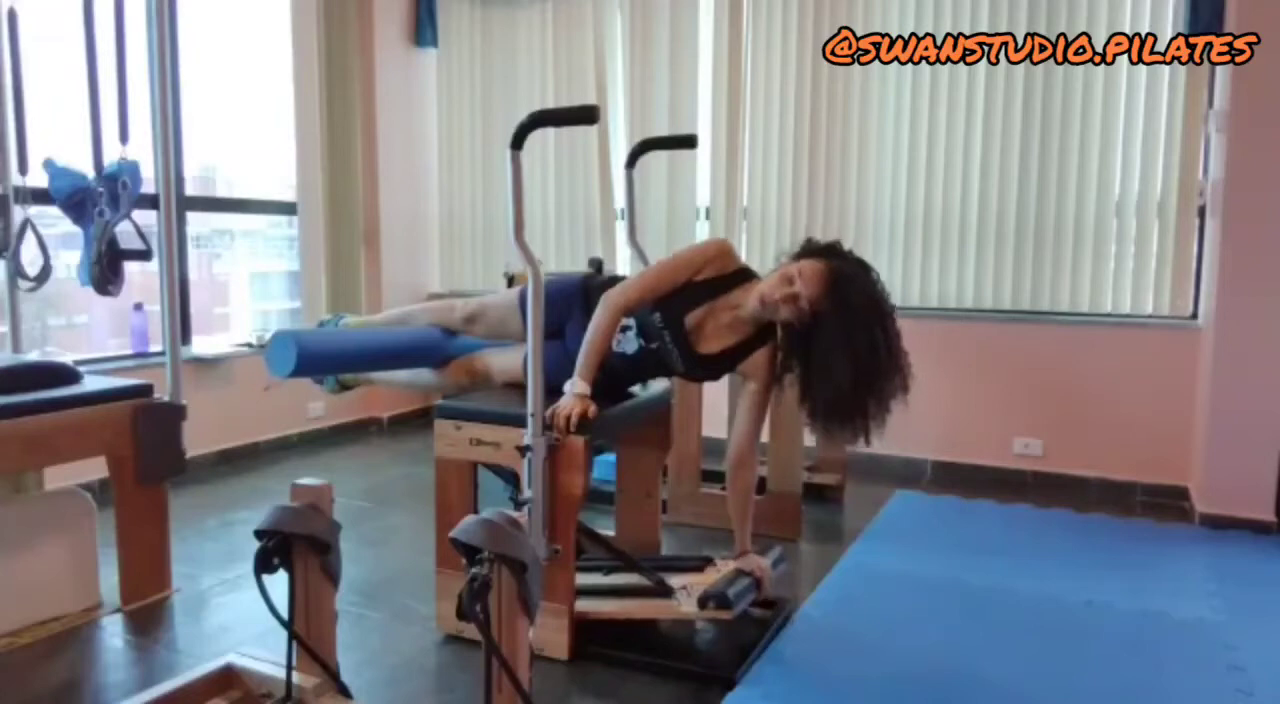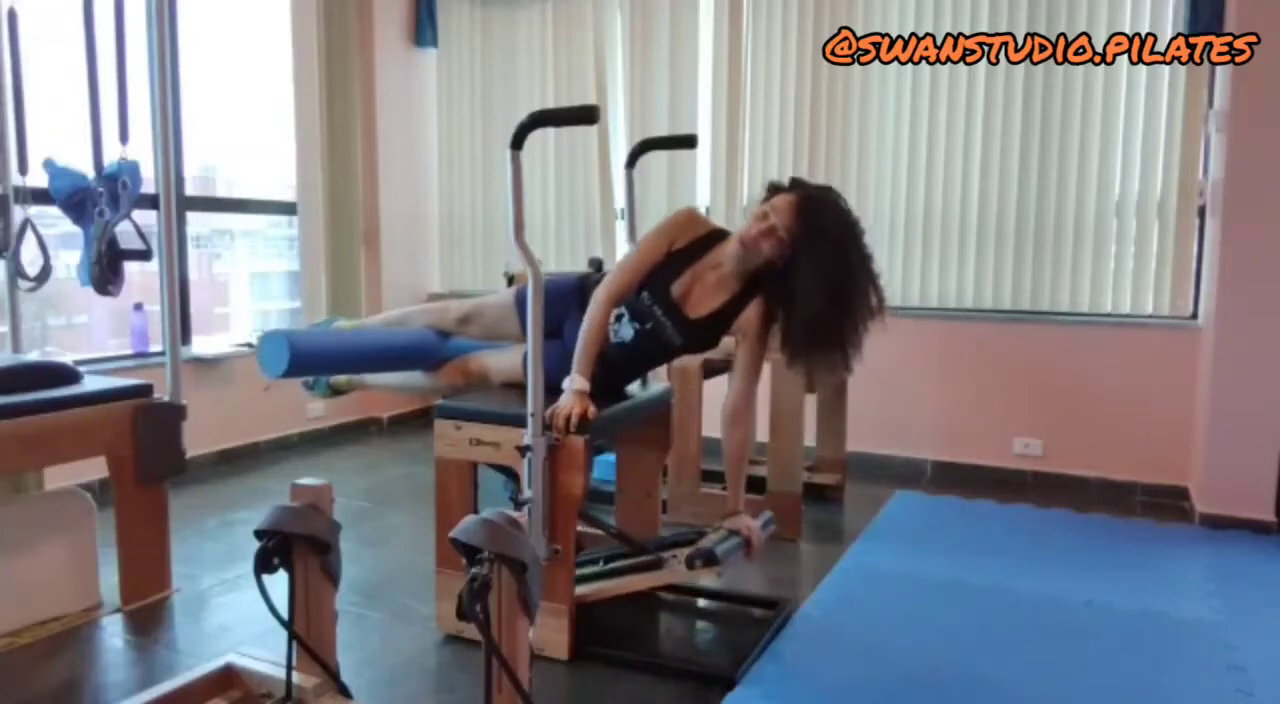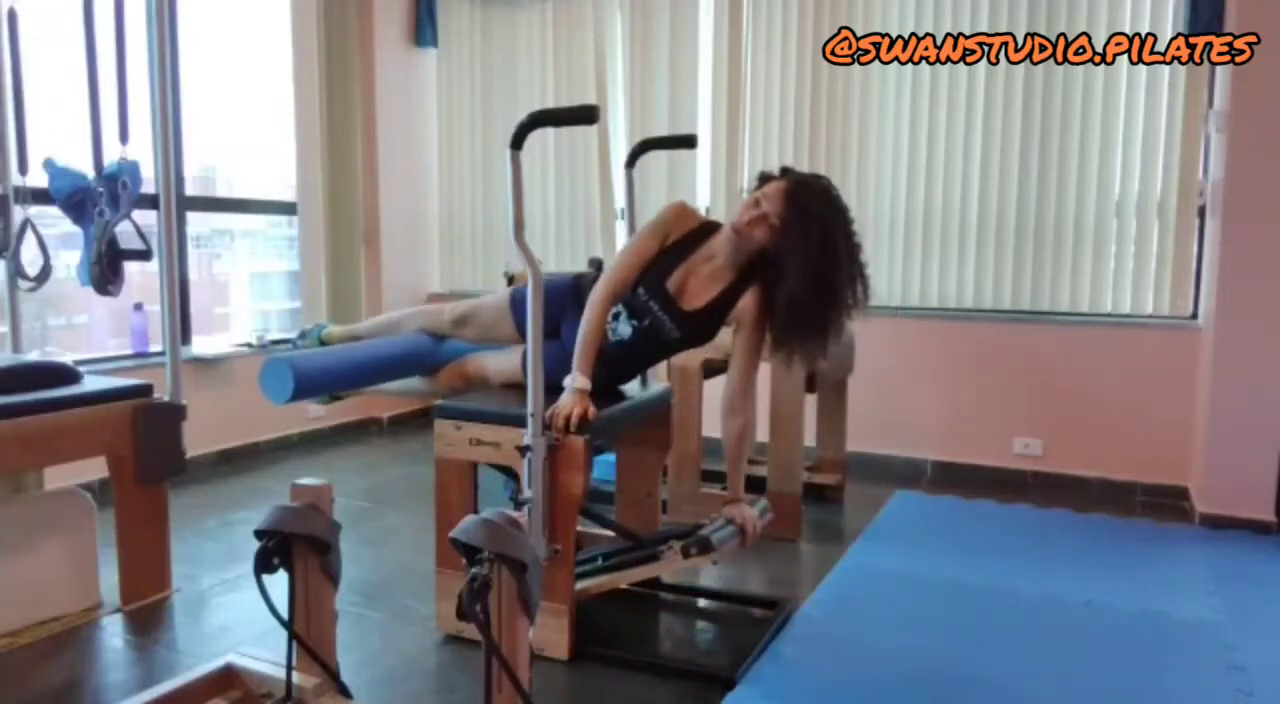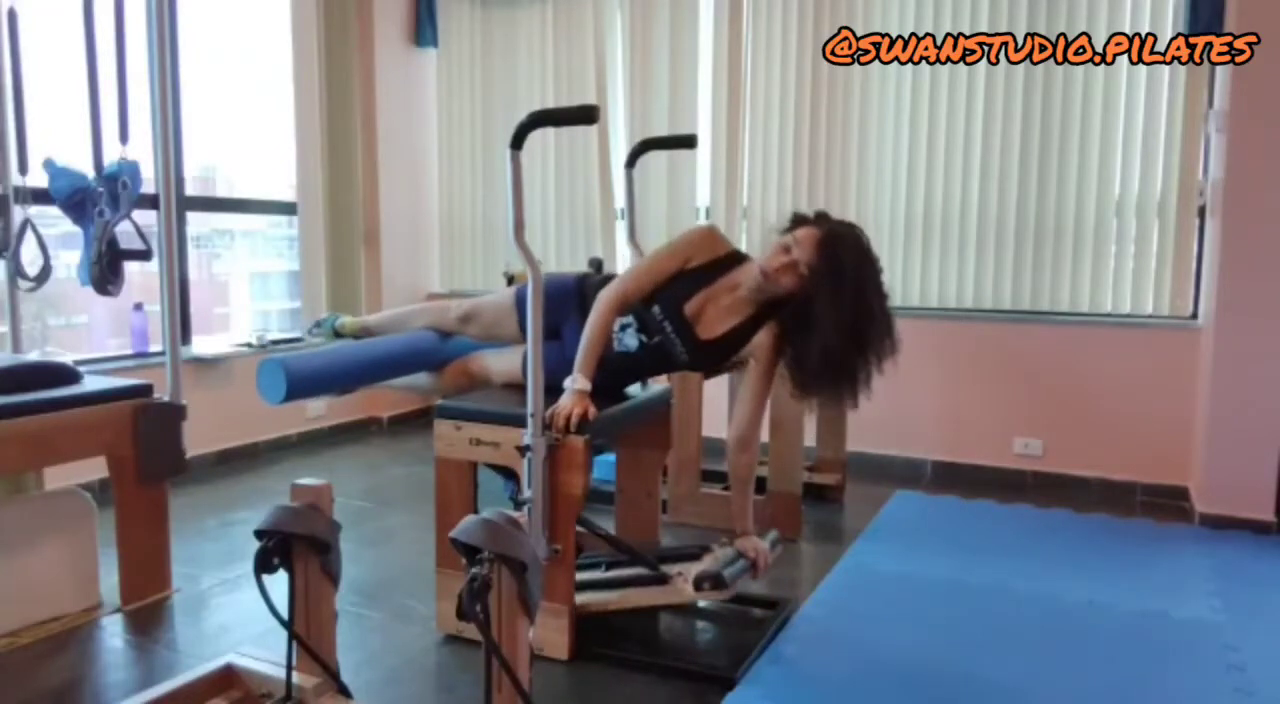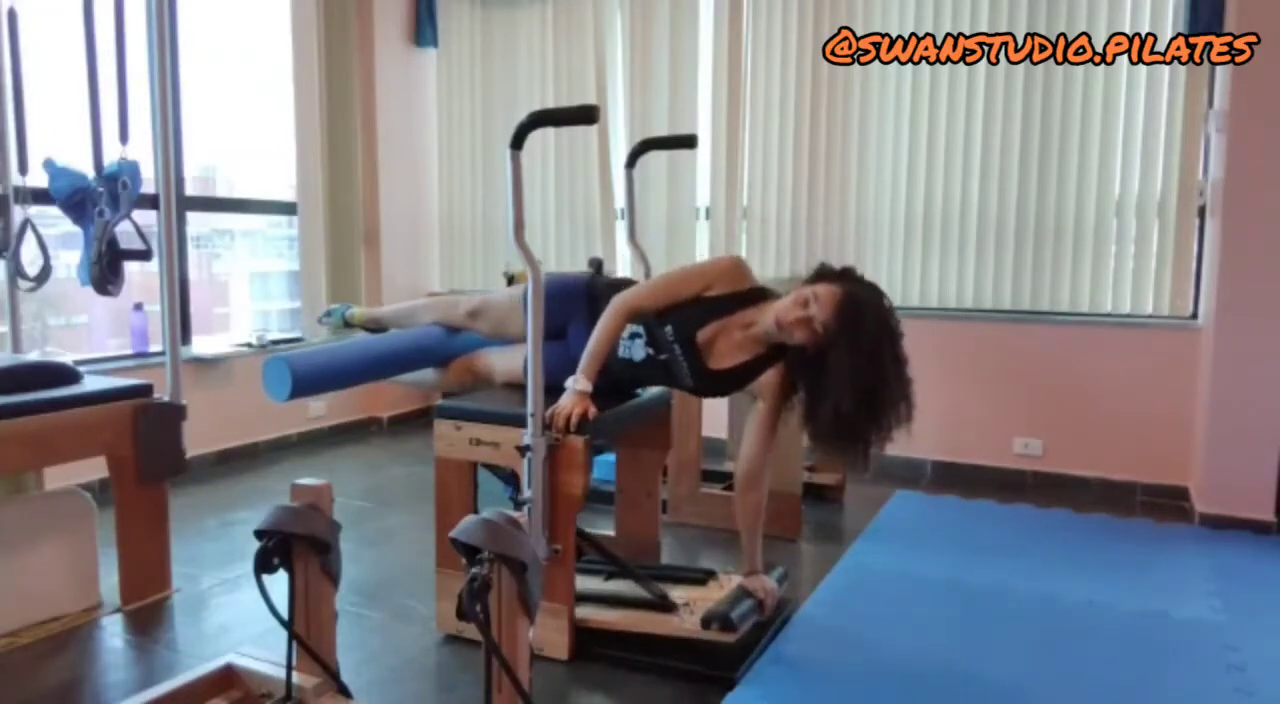
dt=0.5s
person 1, frame 1
left shoulder: (761, 357)
right shoulder: (717, 259)
left elbow: (742, 453)
right elbow: (615, 299)
left wrist: (743, 548)
right wrist: (575, 387)
left hip: (608, 370)
right hip: (584, 308)
left knee: (467, 372)
right knee: (464, 316)
left ankle: (352, 374)
right ankle: (350, 327)
person 1, frame 2
left shoulder: (752, 313)
right shoulder: (688, 227)
left elbow: (739, 412)
right elbow: (606, 294)
left wrist: (735, 507)
right wrist: (575, 386)
left hip: (604, 366)
right hip: (576, 304)
left knee: (466, 371)
right knee: (457, 316)
left ankle: (345, 380)
right ankle: (344, 332)
person 1, frame 3
left shoulder: (749, 301)
right shoulder: (681, 221)
left elbow: (738, 404)
right elbow: (604, 293)
left wrist: (734, 495)
right wrist: (578, 384)
left hip: (603, 363)
right hip: (572, 304)
left knee: (462, 374)
right knee: (452, 320)
right ankle: (336, 337)
person 1, frame 4
left shoulder: (763, 337)
right shoulder: (708, 245)
left elbow: (743, 440)
right elbow: (613, 296)
left wrist: (743, 530)
right wrist: (577, 384)
left hip: (605, 367)
right hip: (578, 303)
left knee: (467, 373)
right knee: (460, 316)
right ankle: (354, 326)
person 1, frame 5
left shoulder: (772, 376)
right shoulder: (731, 277)
left elbow: (751, 475)
right elbow: (624, 303)
left wrist: (752, 568)
right wrist: (577, 384)
left hip: (611, 371)
right hip: (591, 308)
left knee: (474, 369)
right knee: (468, 312)
right ankle: (365, 317)
